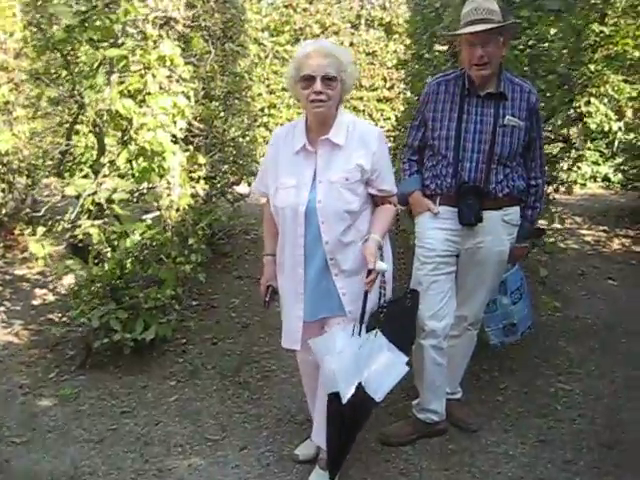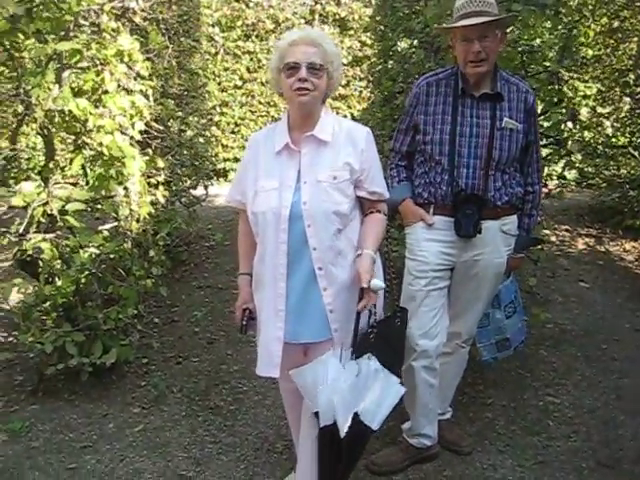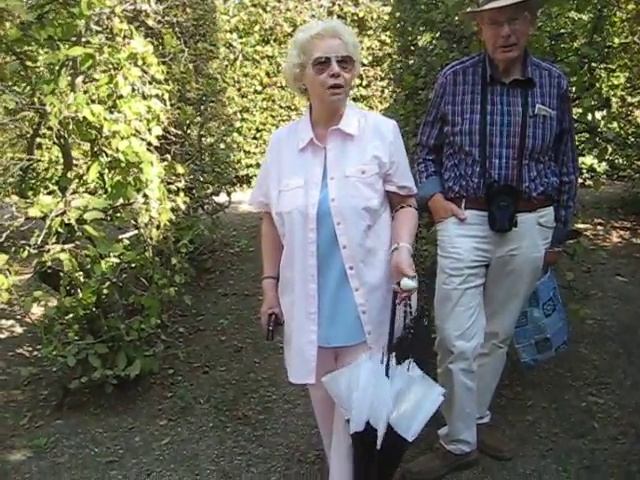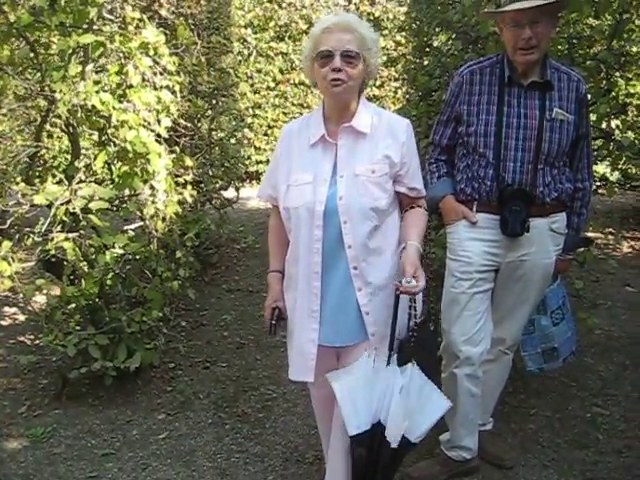
dt=1s
person 1, frame 1
left shoulder: (525, 97)
right shoulder: (437, 89)
left elbow: (535, 170)
right elbow: (412, 149)
left wrist: (525, 230)
right wrist: (412, 192)
left hip: (495, 222)
right hip: (439, 216)
left knee: (468, 318)
right knee: (431, 320)
left ankle: (449, 393)
right ankle: (429, 411)
person 1, frame 2
left shoulder: (521, 97)
right shoulder: (427, 89)
left elbow: (531, 174)
right elbow: (399, 155)
left wrist: (522, 239)
right wrist: (403, 200)
left hip: (492, 233)
right hip: (433, 226)
left knee: (460, 334)
right knee: (423, 339)
left ankle: (439, 414)
right ankle: (420, 436)
person 1, frame 3
left shoulder: (554, 83)
right shoulder: (453, 79)
left elbow: (566, 165)
right elbow: (426, 150)
left wrist: (558, 234)
right wrist: (432, 197)
left hip: (528, 226)
right hip: (465, 221)
left knee: (497, 334)
right knee: (458, 340)
left ankle: (478, 419)
right ankle: (458, 441)
person 1, frame 4
left shoulder: (572, 87)
right shoulder: (470, 78)
left elbow: (580, 171)
right elbow: (438, 149)
left wrist: (569, 241)
right wrist: (442, 197)
left hip: (541, 231)
right hip: (476, 224)
left knee: (503, 339)
right knee: (464, 344)
left ankle: (479, 426)
person 2, frame 1
left shoulder: (368, 137)
right shoulder: (281, 140)
left elbow: (386, 201)
right elbow: (272, 206)
left wrist: (372, 241)
right wrist: (269, 258)
left hip: (349, 274)
right hip: (301, 274)
right knee: (309, 357)
right ankle: (322, 432)
person 2, frame 2
left shoulder: (355, 138)
right shoulder: (260, 144)
left elbow: (375, 208)
right elbow: (248, 218)
left wrist: (366, 255)
right wrist: (245, 279)
left hip: (336, 292)
right hip: (280, 294)
right knee: (293, 387)
person 2, frame 3
left shoulder: (381, 131)
right shoulder: (282, 141)
left elbow: (404, 202)
right elbow: (272, 220)
left wrist: (402, 250)
right wrist: (270, 284)
left hip: (367, 297)
right hip: (309, 299)
right knee: (324, 398)
person 2, frame 4
left shoulder: (395, 130)
right shoulder: (293, 135)
left elbow: (414, 204)
right elbow: (280, 214)
left wrist: (410, 249)
right wrist: (275, 278)
left hip: (371, 295)
right hip: (313, 296)
right knee: (325, 396)
